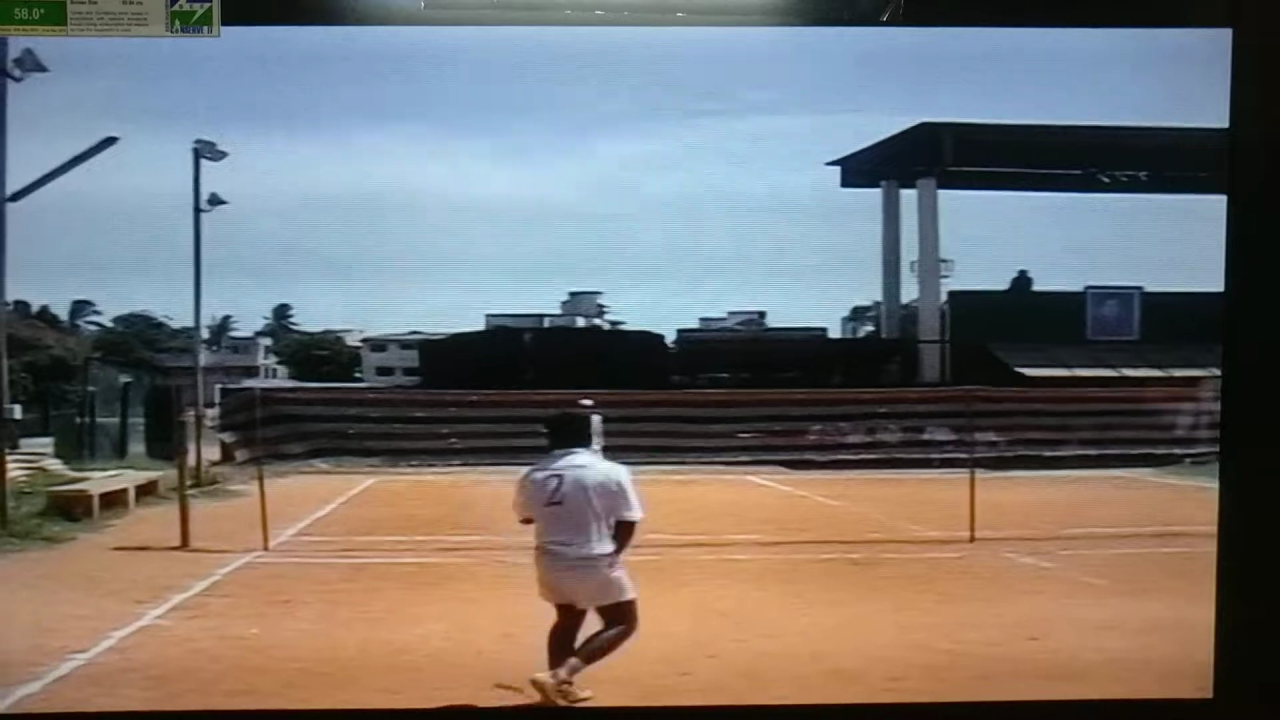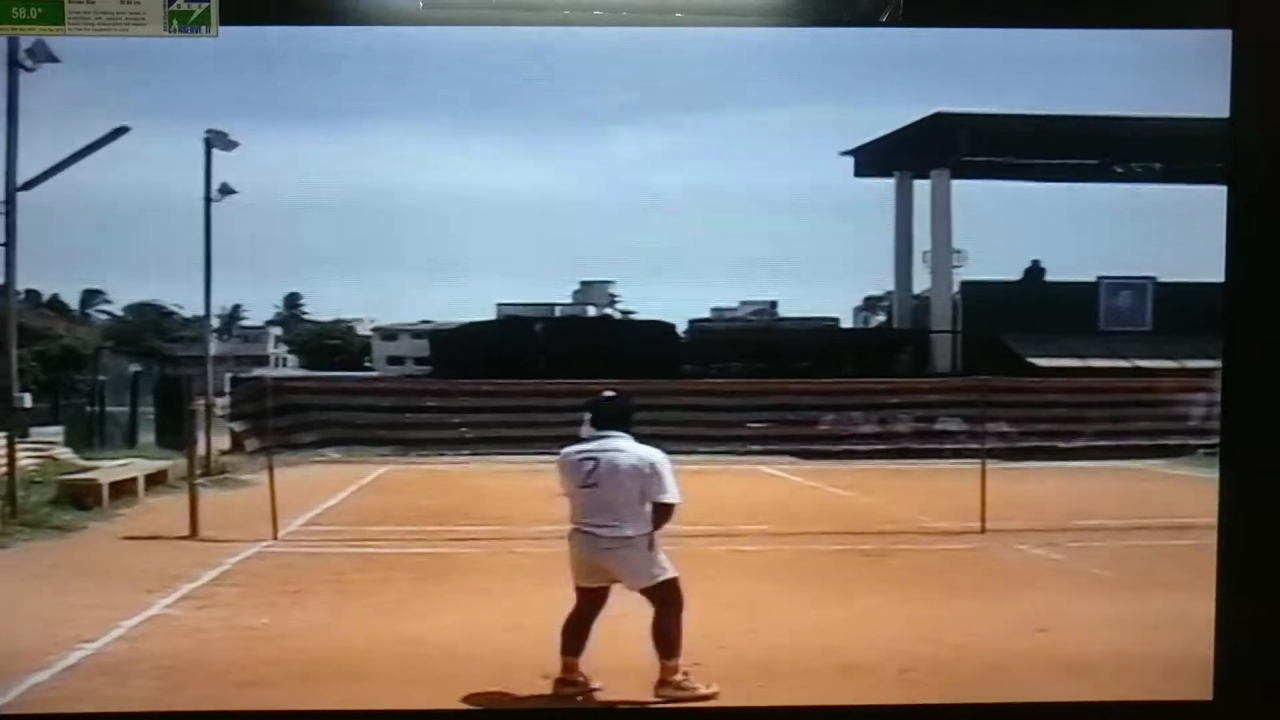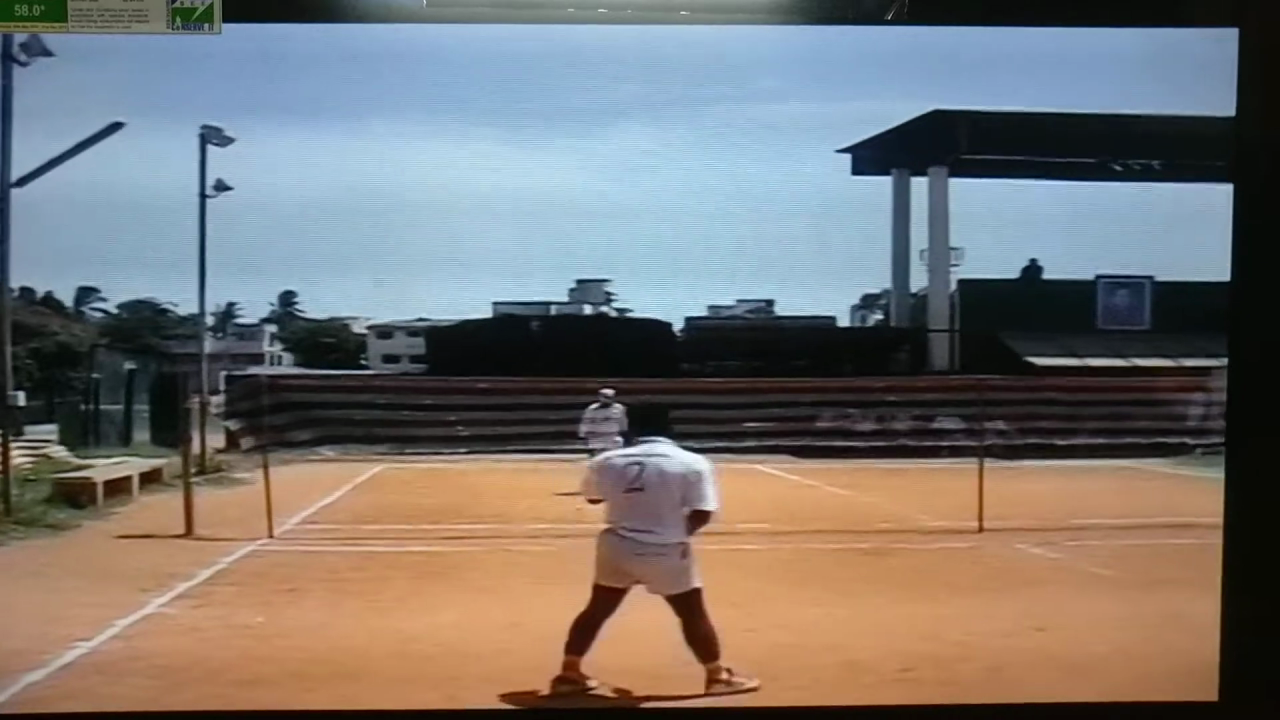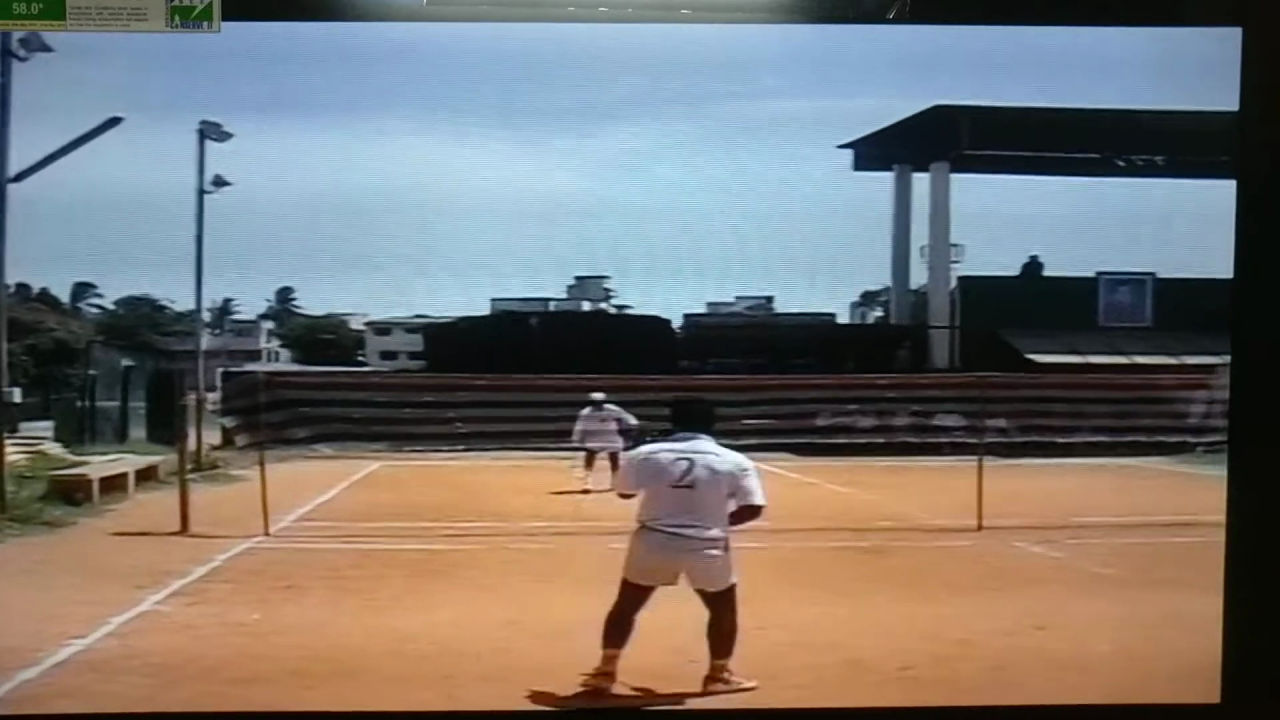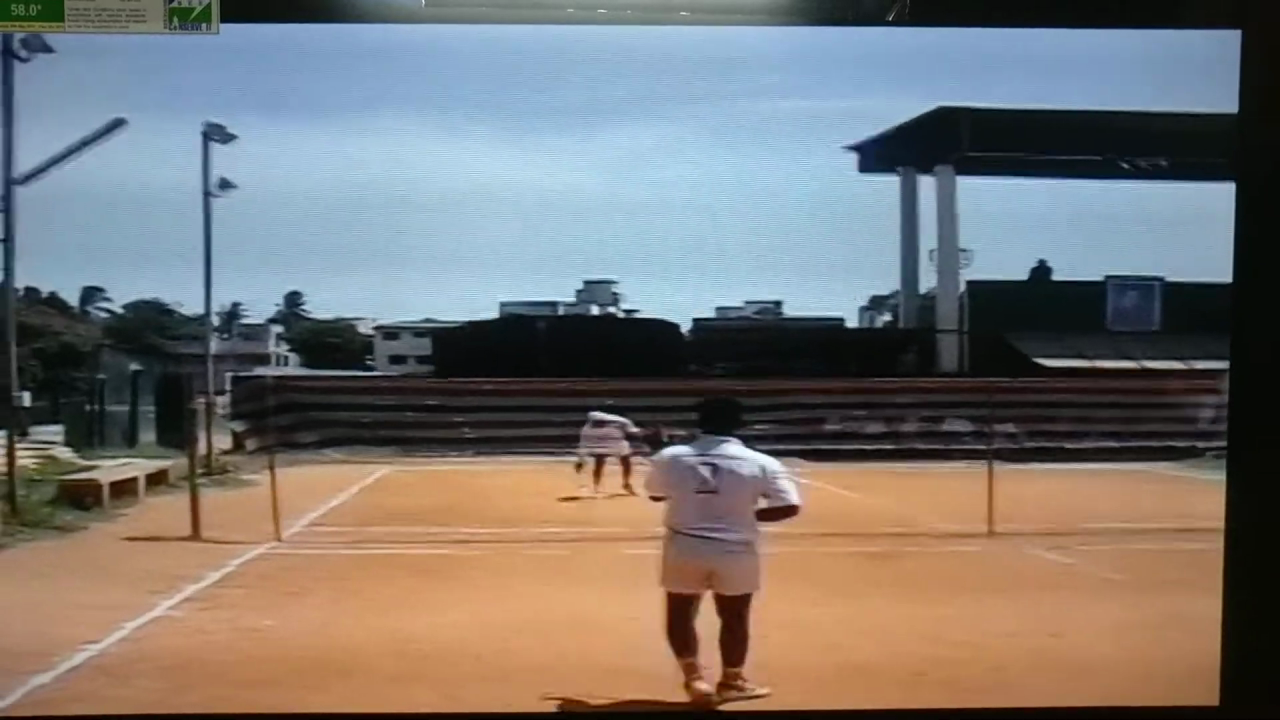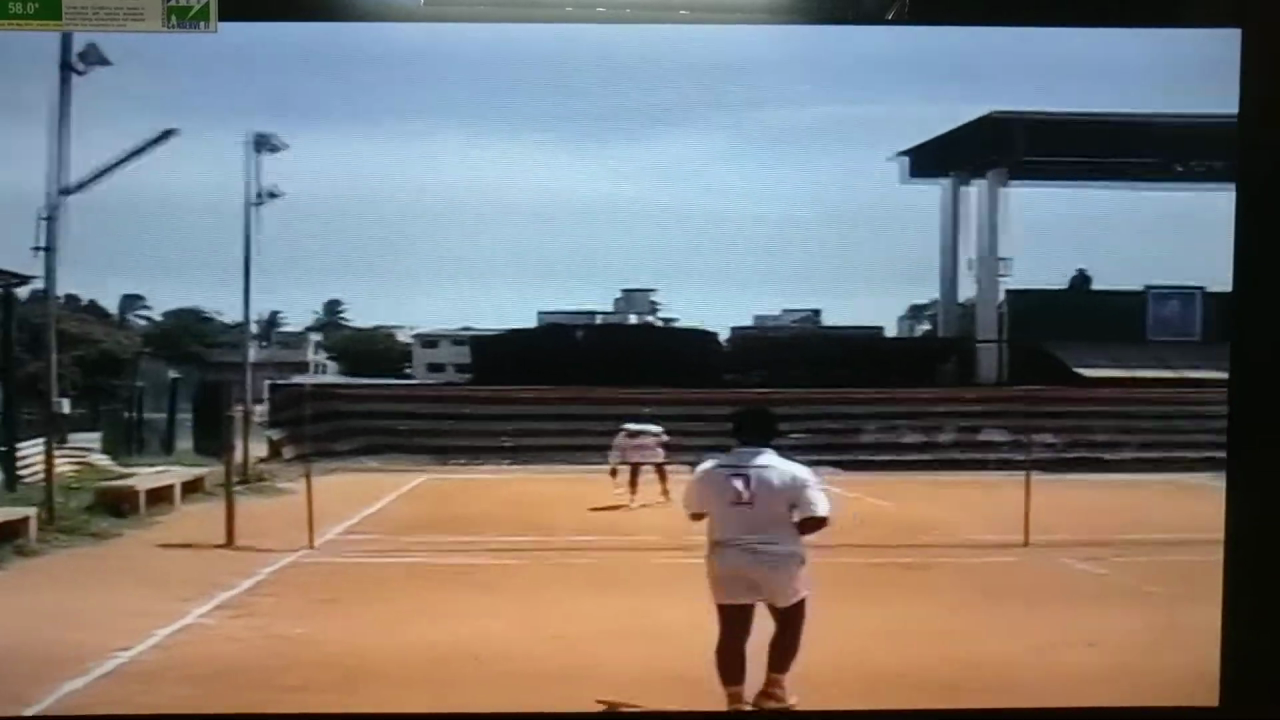
dt=0.2s
person 1, frame 1
left shoulder: (532, 476)
right shoulder: (612, 472)
left elbow: (526, 516)
right elbow: (626, 523)
right wrist: (613, 551)
left hip: (550, 560)
right hip: (595, 563)
left knee: (567, 620)
right knee: (621, 624)
left ankle: (561, 685)
right ankle: (559, 677)
person 1, frame 2
left shoulder: (569, 457)
right shoulder: (649, 456)
right elbow: (664, 507)
right wrist: (647, 531)
left hip: (584, 543)
right hip: (631, 545)
left knee: (585, 609)
right knee: (669, 605)
left ankle: (568, 675)
right ankle: (671, 679)
person 1, frame 3
left shoulder: (608, 460)
right shoulder: (693, 463)
left elbow: (593, 496)
right elbow: (702, 514)
right wrist: (678, 534)
left hip: (614, 546)
right hip: (663, 552)
left knee: (597, 610)
right knee: (694, 614)
left ankle: (568, 674)
right ankle: (718, 676)
person 1, frame 4
left shoulder: (646, 454)
right shoulder: (736, 462)
left elbow: (624, 490)
right elbow: (753, 509)
right wrist: (719, 521)
left hip: (652, 542)
right hip: (706, 547)
left knee: (625, 605)
right knee: (723, 609)
left ankle: (605, 670)
right ankle: (719, 675)
person 1, frame 5
left shoulder: (671, 456)
right shoulder: (761, 463)
left elbow: (656, 494)
right elbow: (790, 507)
right wrist: (748, 514)
left hip: (683, 545)
right hip: (735, 550)
left knee: (681, 616)
right knee: (734, 617)
left ankle: (694, 677)
right ankle: (732, 681)
person 1, frame 6
left shoulder: (708, 471)
right shoulder: (795, 473)
left elbow: (695, 513)
right elbow: (818, 519)
right wrist: (788, 529)
left hip: (727, 560)
right hip: (779, 560)
left knee: (732, 633)
right knee: (790, 623)
left ankle: (737, 701)
right ankle: (773, 689)
